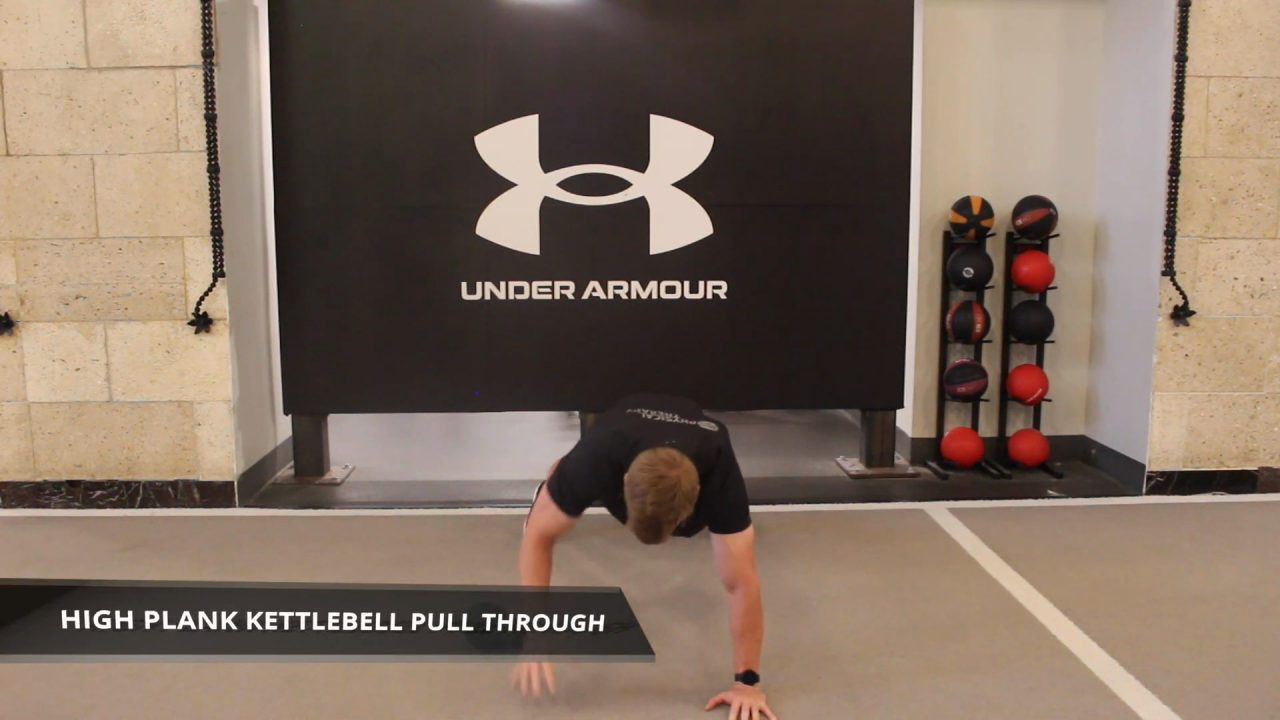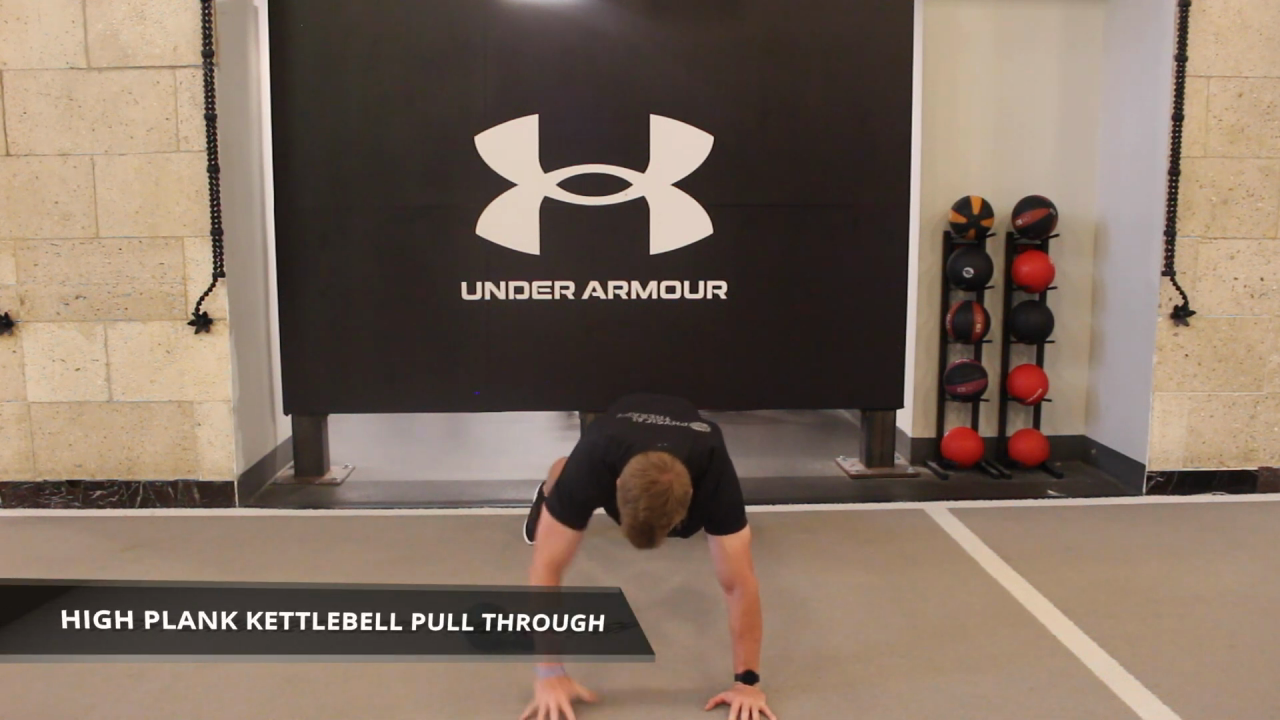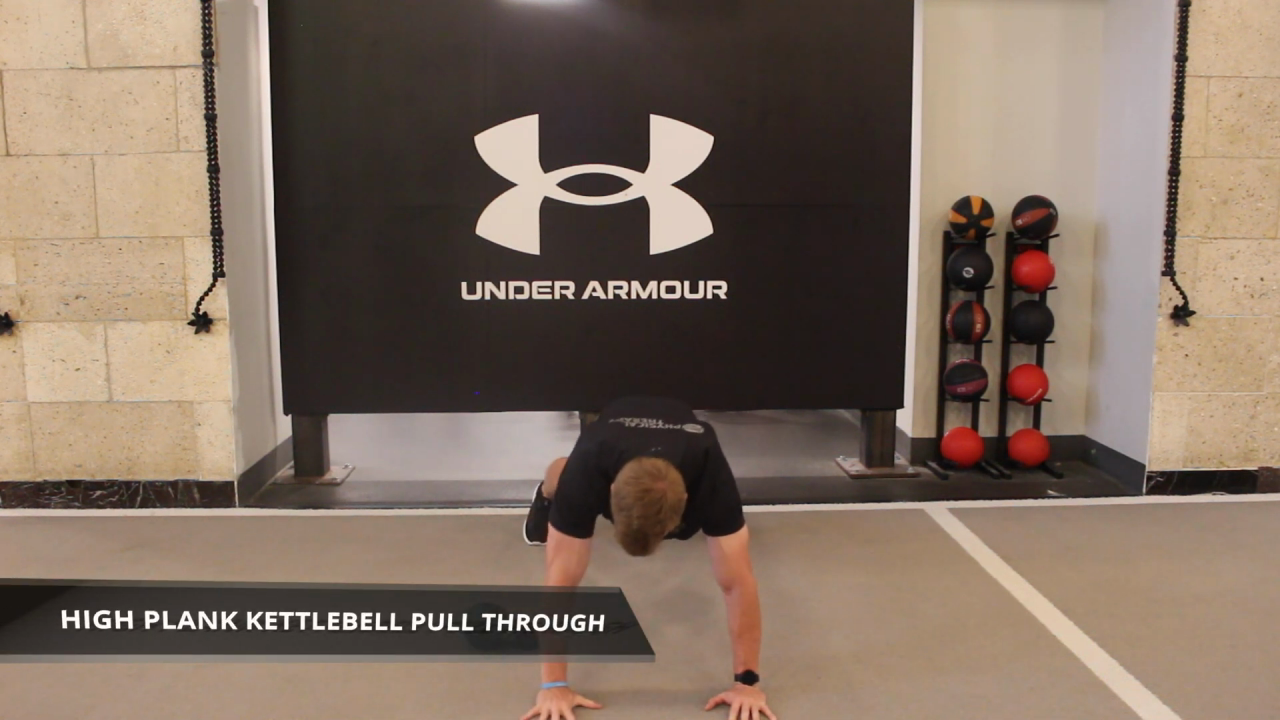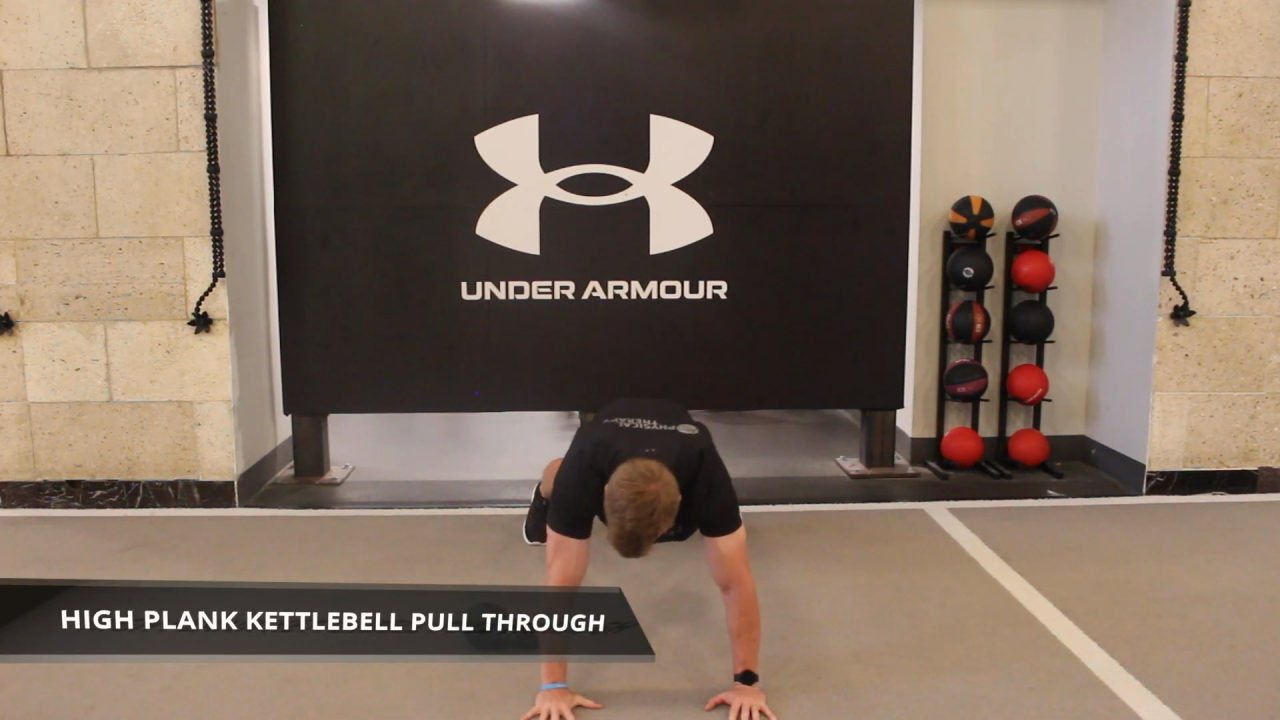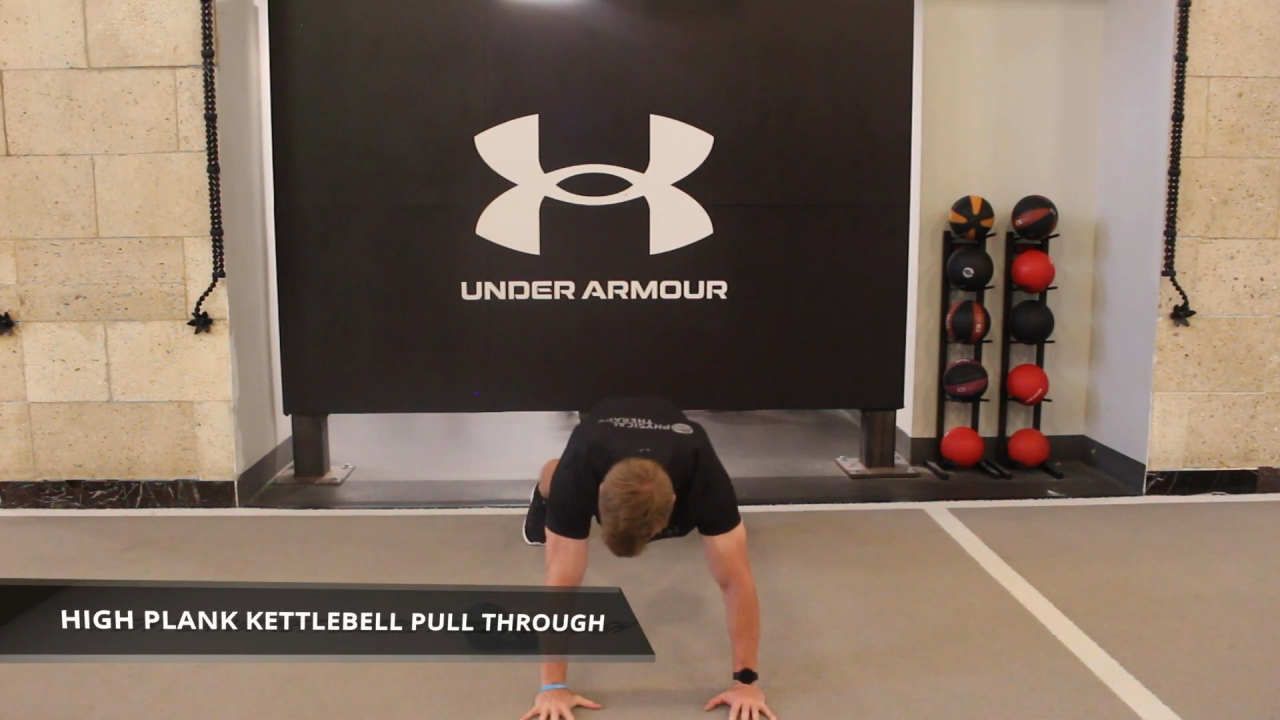
dt=0.1s
person 1, frame 1
left shoulder: (719, 474)
right shoulder: (598, 457)
left elbow: (741, 582)
right elbow: (538, 534)
left wrist: (747, 680)
left hip: (694, 444)
right hip: (621, 438)
right ankle: (548, 489)
person 1, frame 2
left shoulder: (713, 476)
right shoulder: (592, 462)
left elbow: (738, 582)
right elbow: (547, 565)
left wrist: (747, 681)
right wrist: (549, 673)
left hip: (690, 446)
right hip: (619, 439)
right knee: (563, 480)
right ankle: (548, 491)
person 1, frame 3
left shoulder: (708, 475)
right shoulder: (587, 472)
left elbow: (737, 582)
right elbow: (562, 579)
left wrist: (747, 680)
right wrist: (554, 684)
left hip: (685, 451)
right hip: (611, 441)
right ankle: (547, 493)
person 1, frame 4
left shoulder: (704, 476)
right shoulder: (582, 472)
left elbow: (735, 582)
right elbow: (562, 580)
left wrist: (746, 680)
right wrist: (553, 685)
left hip: (678, 446)
right hip: (608, 441)
right ankle: (545, 493)
person 1, frame 5
left shoulder: (700, 473)
right shoulder: (577, 473)
left elbow: (734, 580)
right elbow: (561, 580)
left wrist: (746, 680)
right wrist: (553, 686)
left hip: (676, 449)
right hip: (603, 436)
right ankle: (543, 493)
